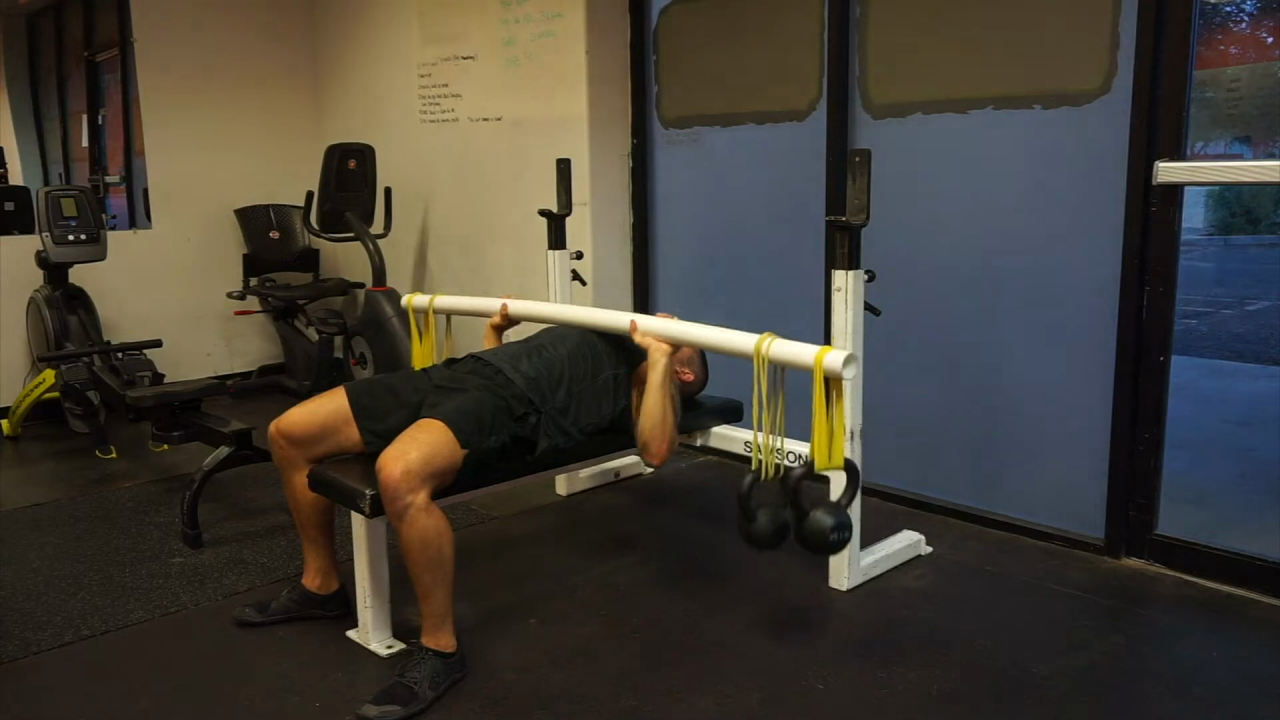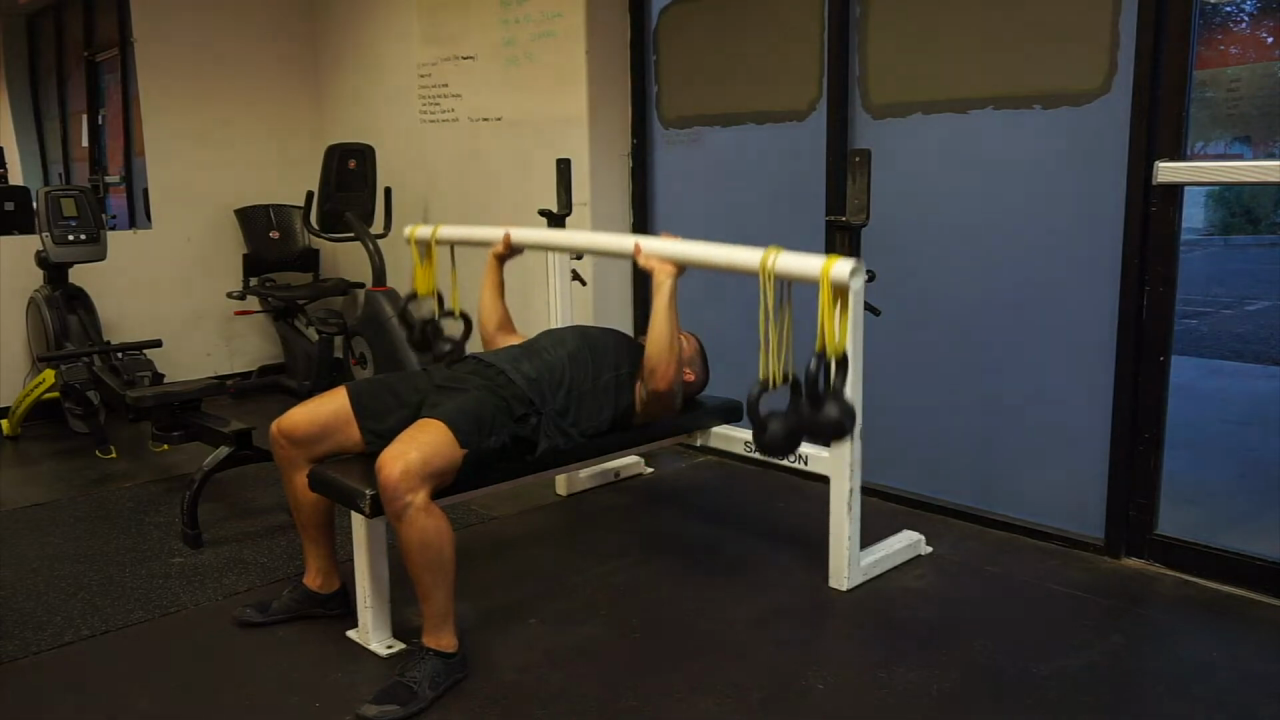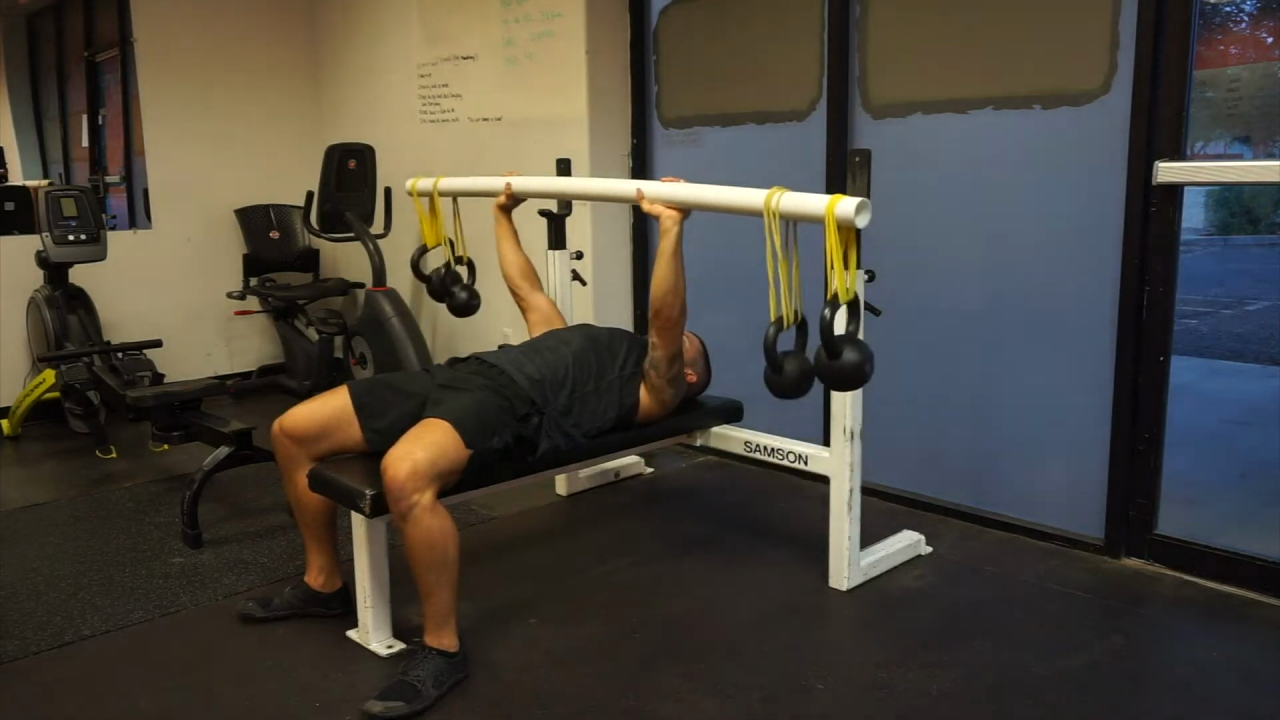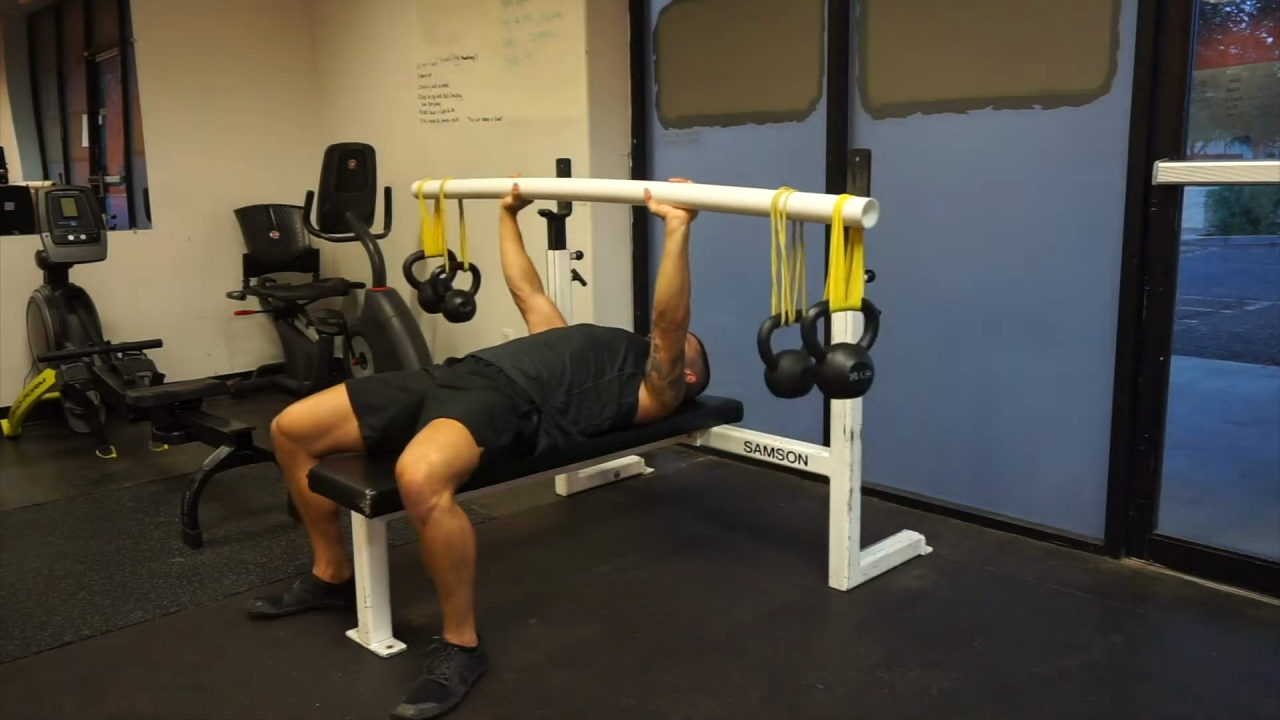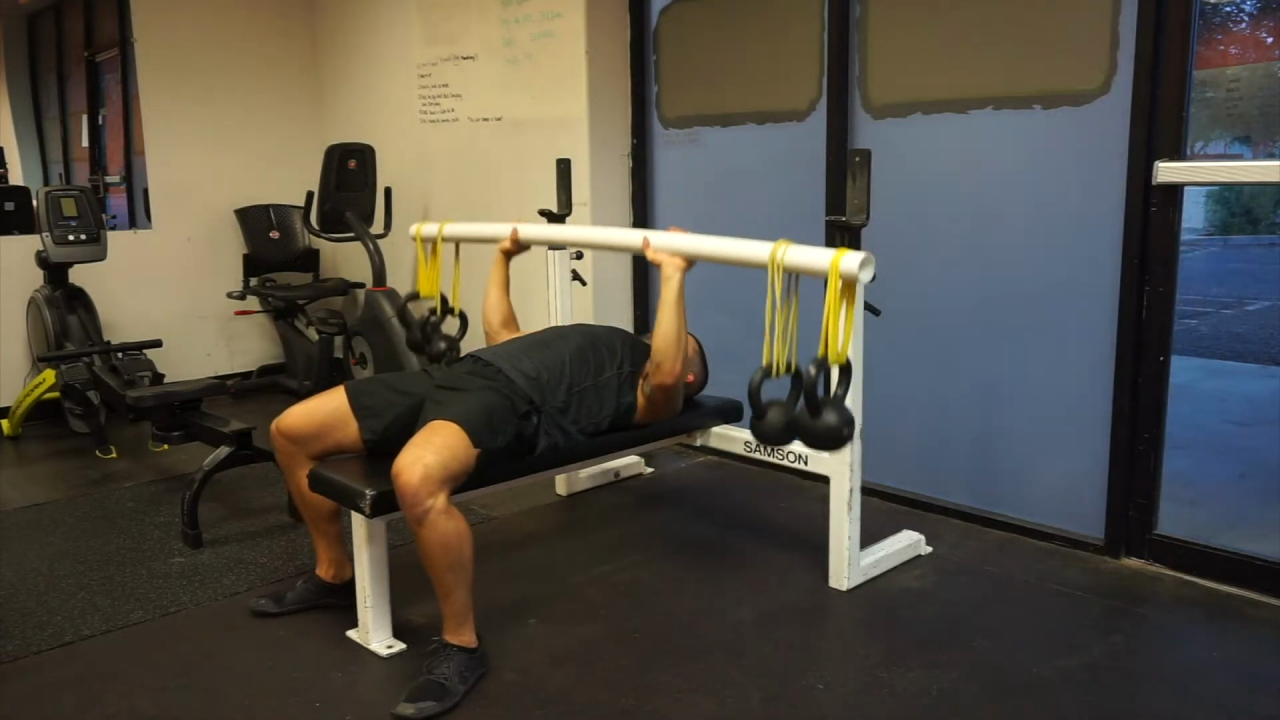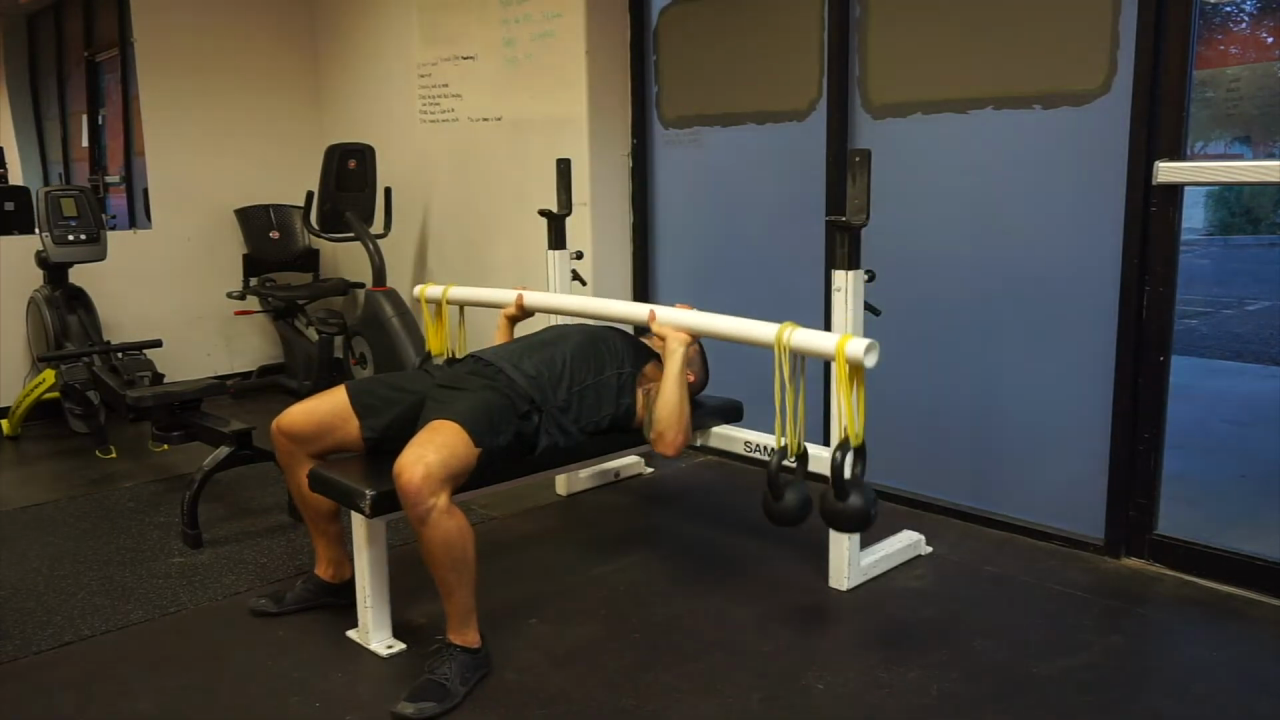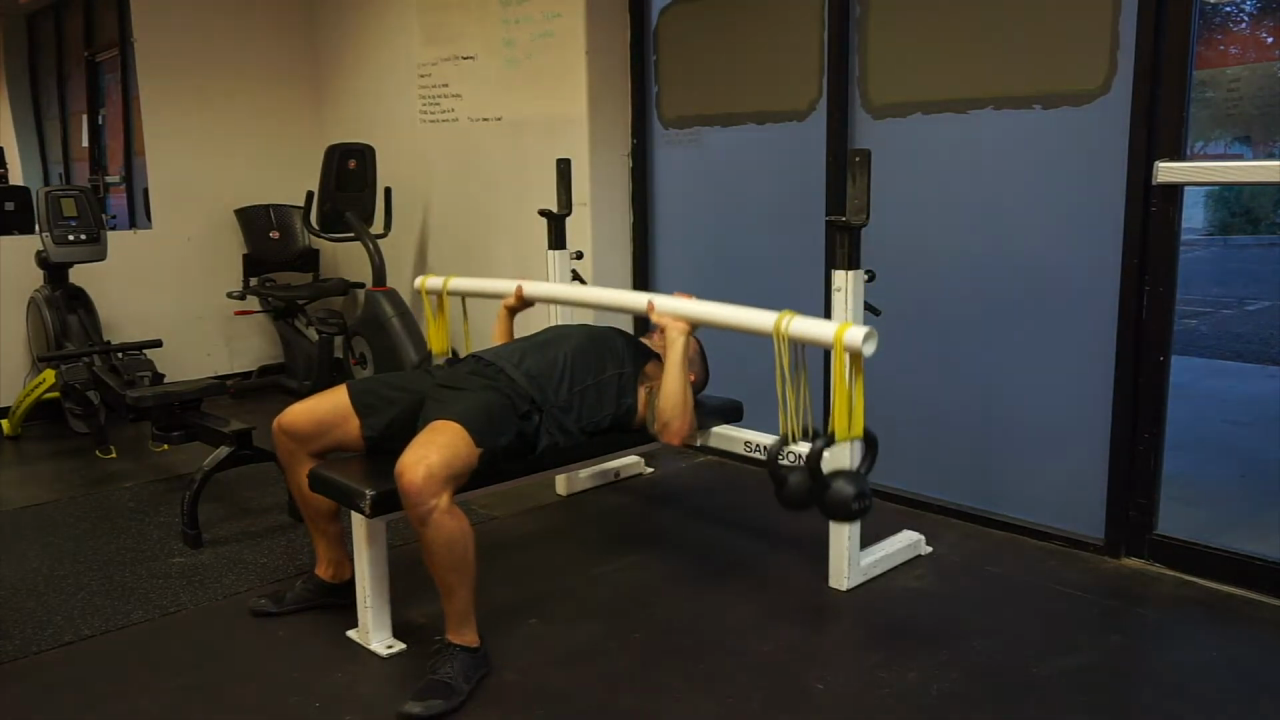
dt=0.5s
person 1, frame 1
left shoulder: (648, 378)
right shoulder: (601, 352)
left elbow: (656, 451)
left wrist: (658, 355)
right wrist: (494, 329)
left hip: (510, 402)
left knee: (401, 475)
right knee: (289, 433)
left ankle: (439, 650)
right ankle: (321, 586)
person 1, frame 2
left shoulder: (647, 382)
right shoulder: (599, 356)
left elbow: (662, 383)
right elbow: (497, 337)
left wrist: (665, 281)
right wrist: (496, 263)
left hip: (511, 402)
left knee: (400, 476)
right knee: (290, 433)
left ankle: (440, 649)
right ankle: (322, 584)
person 1, frame 3
left shoulder: (658, 386)
right shoulder: (594, 352)
left elbow: (666, 317)
right elbow: (527, 290)
left wrist: (670, 227)
right wrist: (503, 214)
left hip: (513, 402)
right hip: (461, 375)
left knee: (406, 474)
right knee: (292, 432)
left ankle: (441, 649)
right ankle: (322, 583)
person 1, frame 4
left shoulder: (657, 389)
right shoulder: (590, 351)
left elbow: (670, 319)
right elbow: (528, 291)
left wrist: (676, 228)
right wrist: (508, 215)
left hip: (511, 399)
right hip: (458, 374)
left knee: (421, 479)
right knee: (291, 430)
left ankle: (461, 646)
right ankle: (331, 576)
person 1, frame 5
left shoulder: (653, 391)
right shoulder: (594, 353)
left elbow: (666, 376)
right elbow: (502, 336)
left wrist: (672, 275)
right wrist: (503, 259)
left hip: (511, 399)
left knee: (418, 481)
right knee: (290, 431)
left ankle: (461, 646)
right ankle: (334, 575)
person 1, frame 6
left shoulder: (653, 384)
right shoulder: (604, 350)
left elbow: (670, 441)
left wrist: (677, 345)
right wrist: (509, 320)
left hip: (511, 399)
left knee: (420, 479)
right knee: (291, 430)
left ankle: (464, 646)
right ankle: (333, 575)
person 1, frame 7
left shoulder: (652, 382)
right shoulder: (604, 353)
left elbow: (675, 430)
left wrist: (679, 331)
right wrist: (508, 311)
left hip: (512, 400)
left knee: (420, 478)
right knee: (292, 428)
left ankle: (463, 645)
right ankle: (334, 575)
